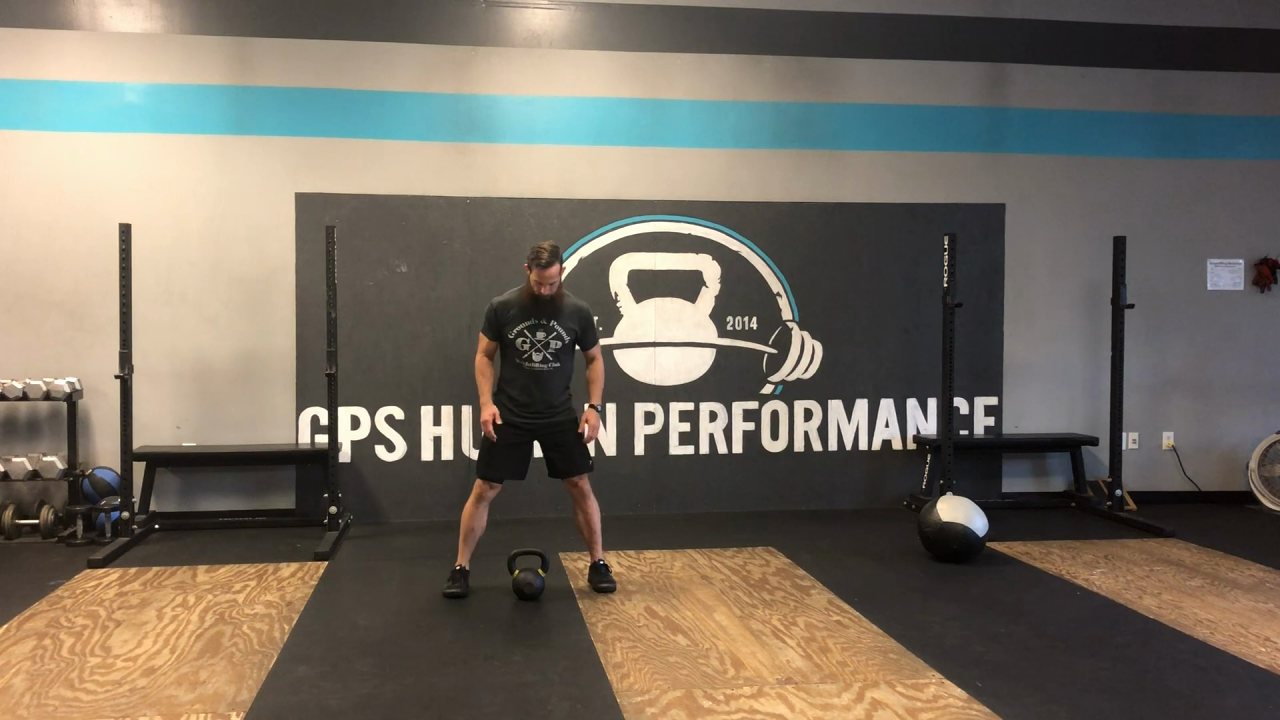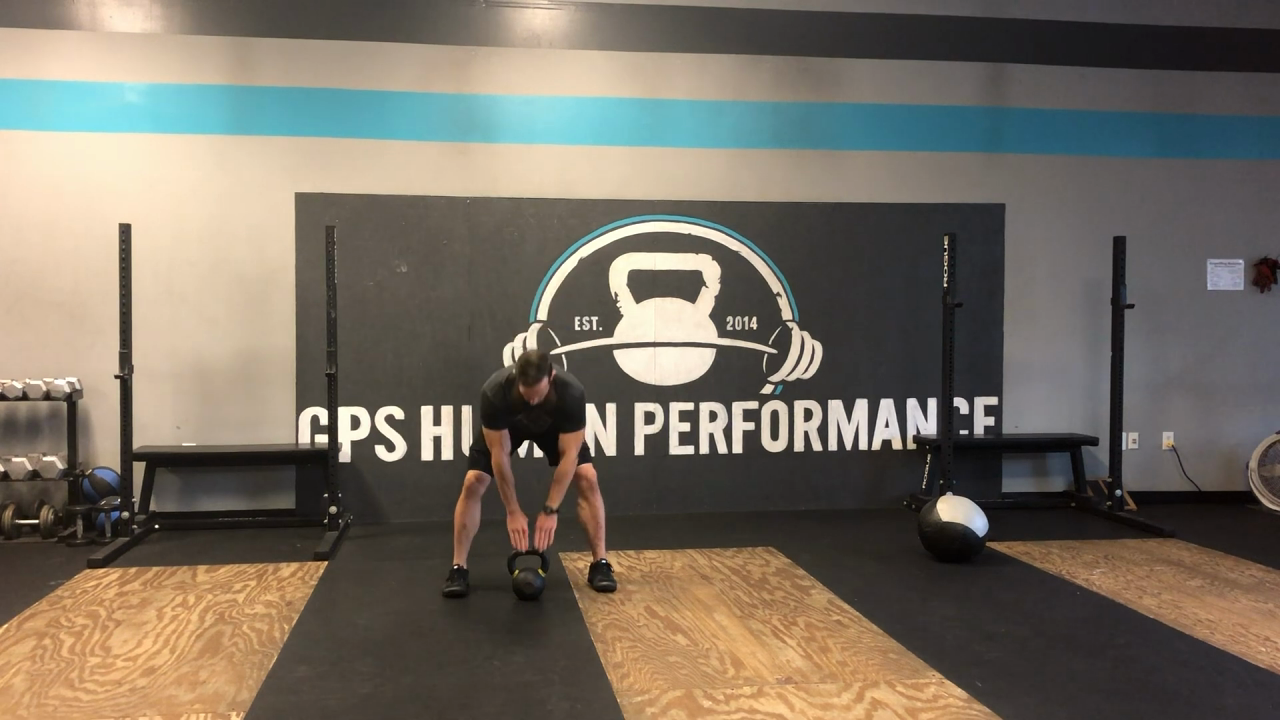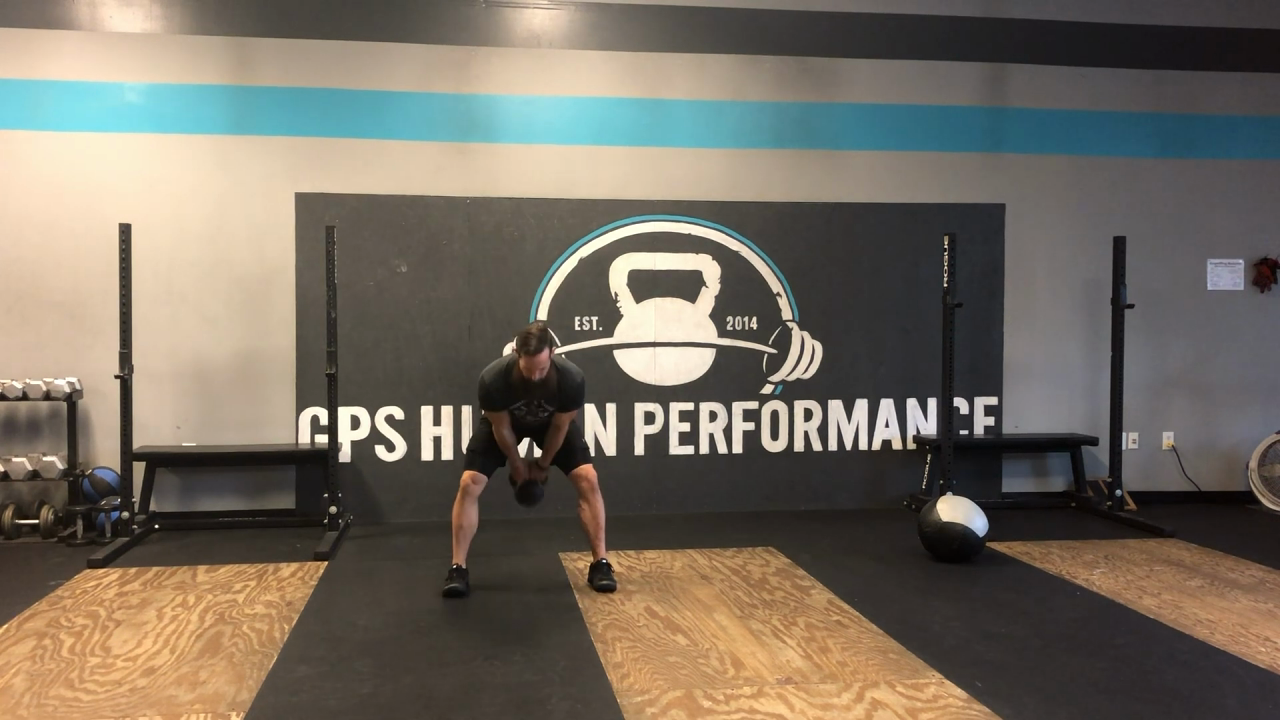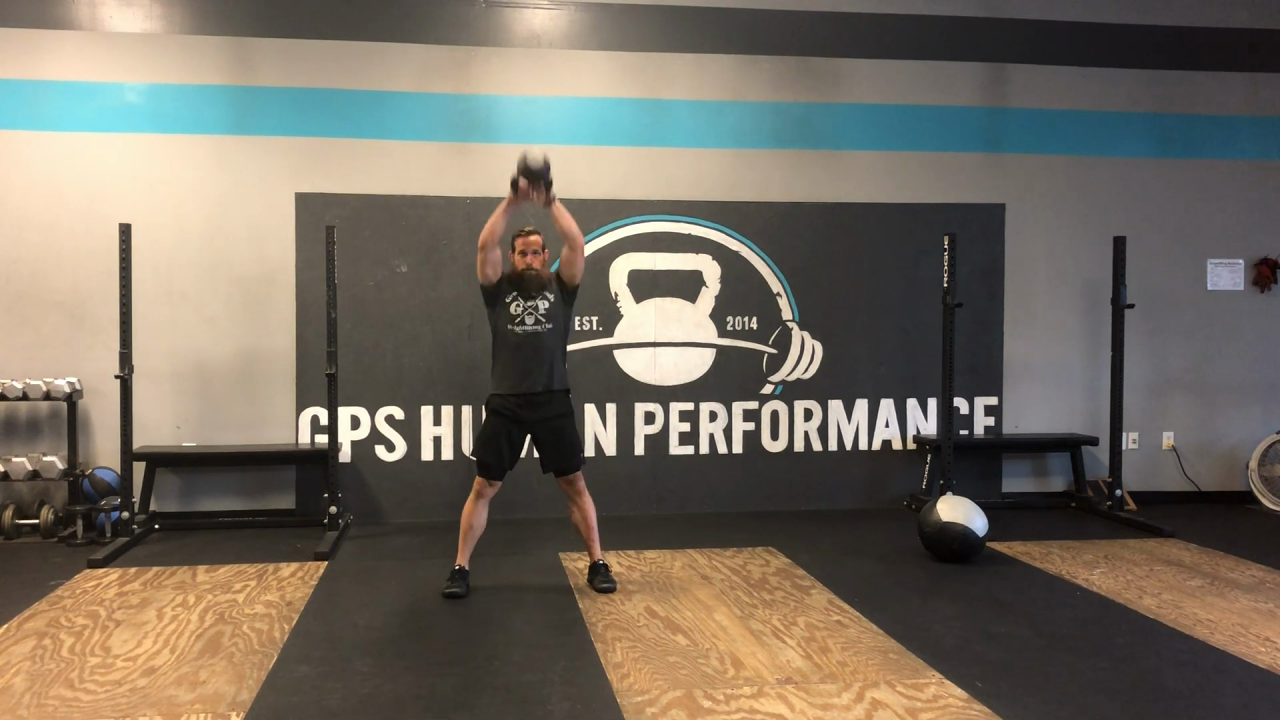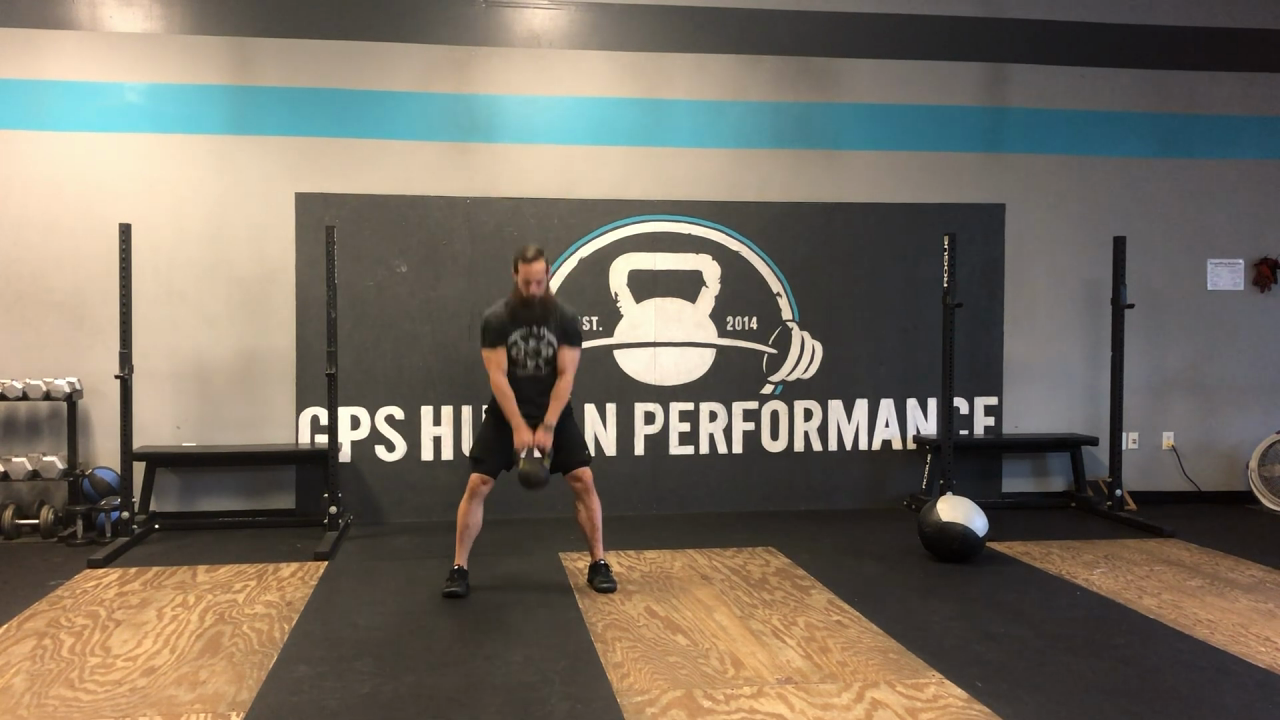
dt=1s
person 1, frame 1
left shoulder: (578, 312)
right shoulder: (502, 307)
left elbow: (594, 359)
right elbow: (484, 356)
left wrist: (594, 405)
right wrist: (486, 403)
left hip: (559, 416)
right hip: (509, 417)
left knee: (581, 487)
right knee: (484, 490)
left ankle: (598, 564)
right ankle: (460, 569)
person 1, frame 2
left shoulder: (571, 392)
right shoulder: (494, 392)
left elbow: (569, 454)
right elbow: (500, 454)
left wrist: (550, 511)
right wrist: (514, 513)
left hip: (552, 427)
right hip: (507, 427)
left knee: (588, 478)
right knee: (473, 482)
left ankle: (600, 564)
right ankle: (459, 568)
person 1, frame 3
left shoulder: (572, 378)
right shoulder: (493, 379)
left elbow: (560, 427)
right elbow: (501, 429)
left wrist: (542, 465)
right wrist: (517, 465)
left hip: (552, 420)
right hip: (504, 420)
left knee: (588, 479)
right knee: (470, 483)
left ankle: (600, 563)
right ankle: (458, 568)
person 1, frame 4
left shoulder: (561, 287)
right shoulder: (499, 288)
left elbow: (576, 244)
right elbow: (485, 245)
left wrist: (550, 202)
right wrist: (512, 200)
left hip: (553, 403)
right hip: (506, 404)
left knee: (575, 485)
right knee: (484, 487)
left ankle: (597, 563)
right ankle: (460, 568)
person 1, frame 5
left shoulder: (565, 317)
right shoulder: (496, 317)
left elbow: (565, 378)
right elbow: (498, 379)
left wrist: (548, 427)
right wrist: (518, 427)
left hip: (554, 412)
right hip: (507, 412)
left knee: (583, 480)
right knee: (478, 484)
left ankle: (598, 564)
right ankle: (459, 568)
